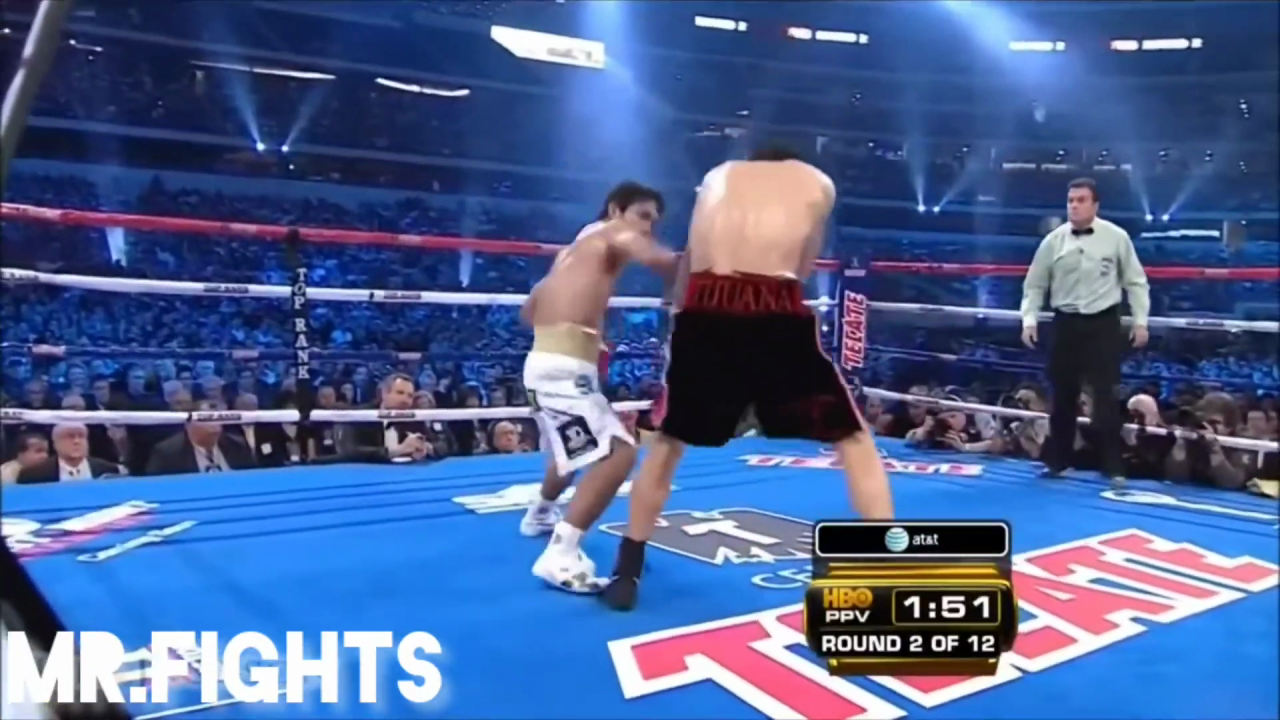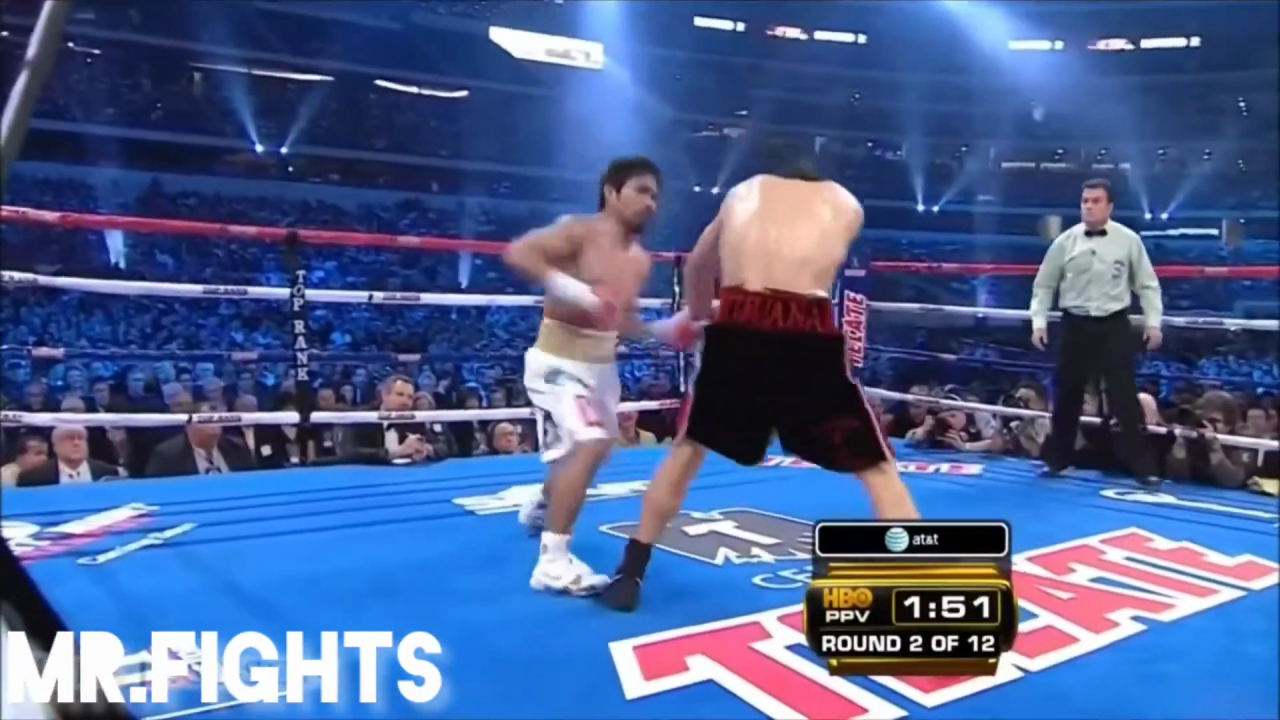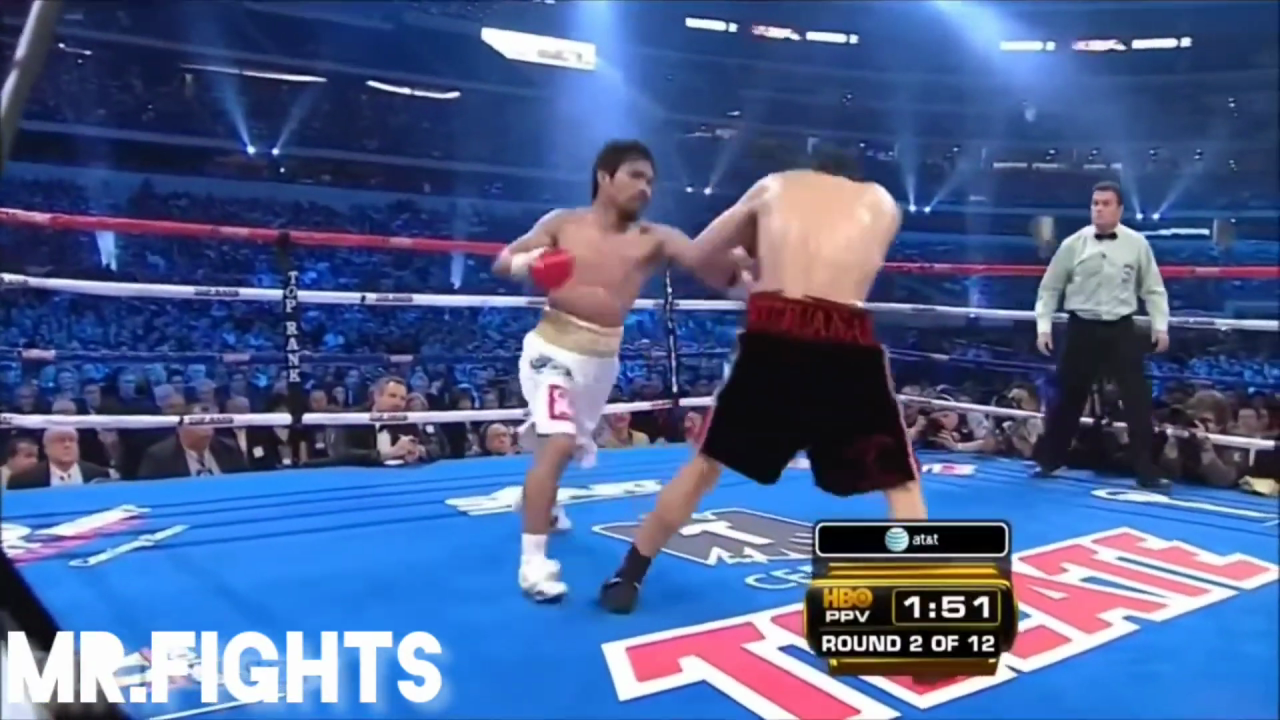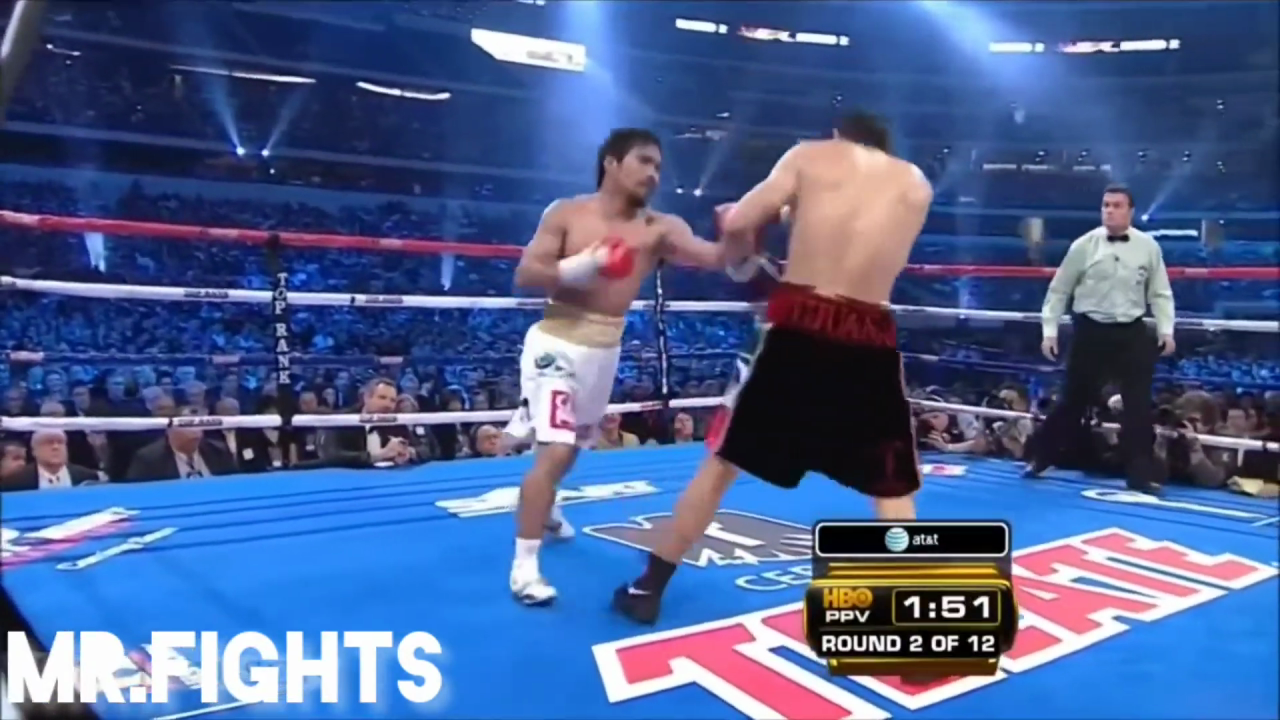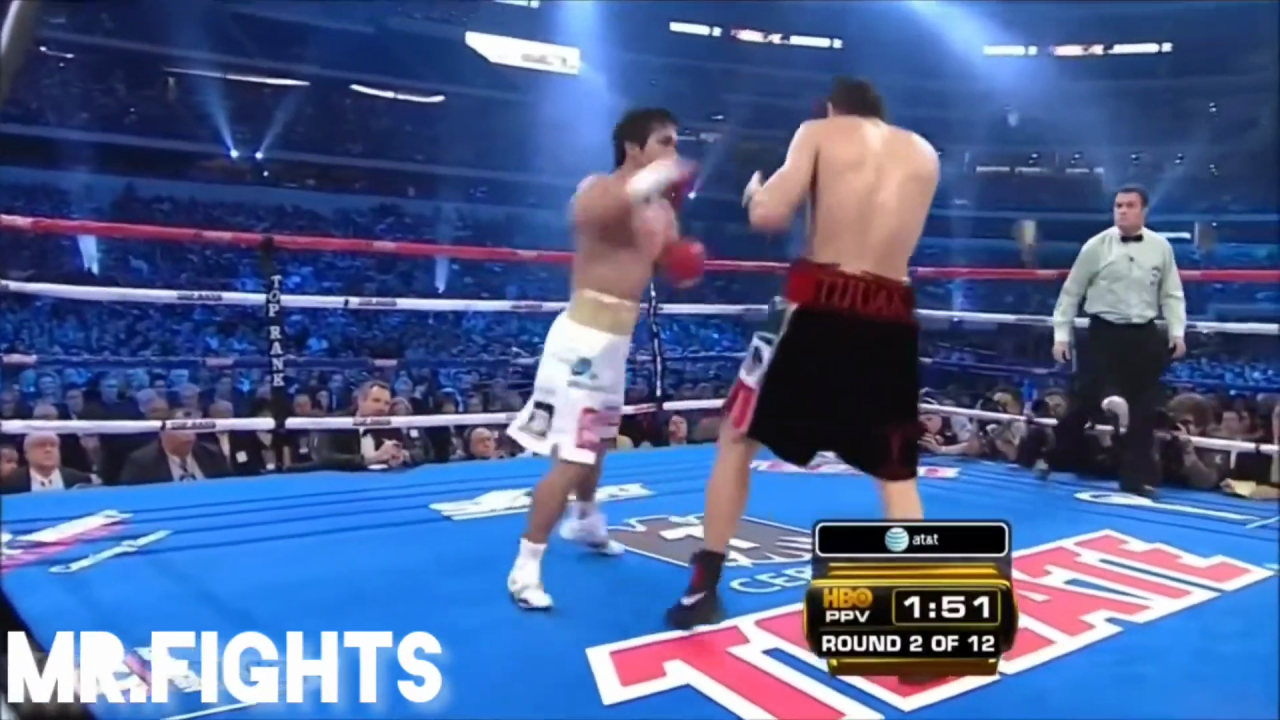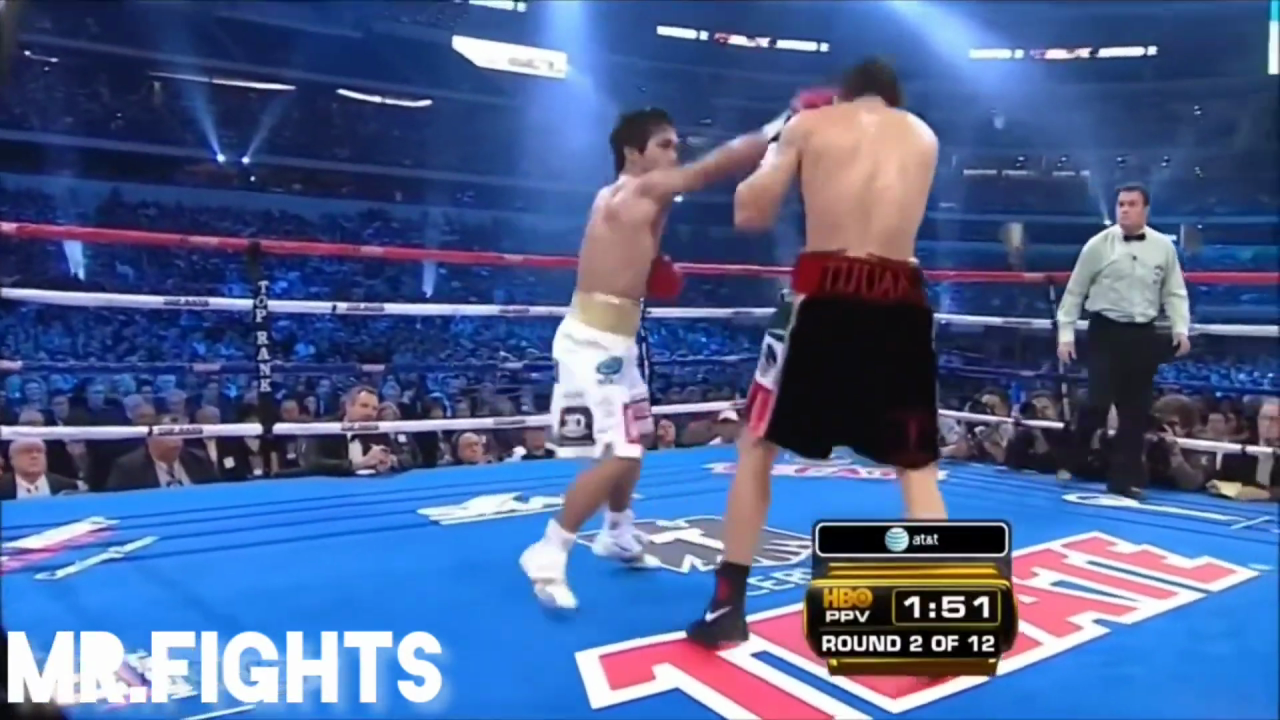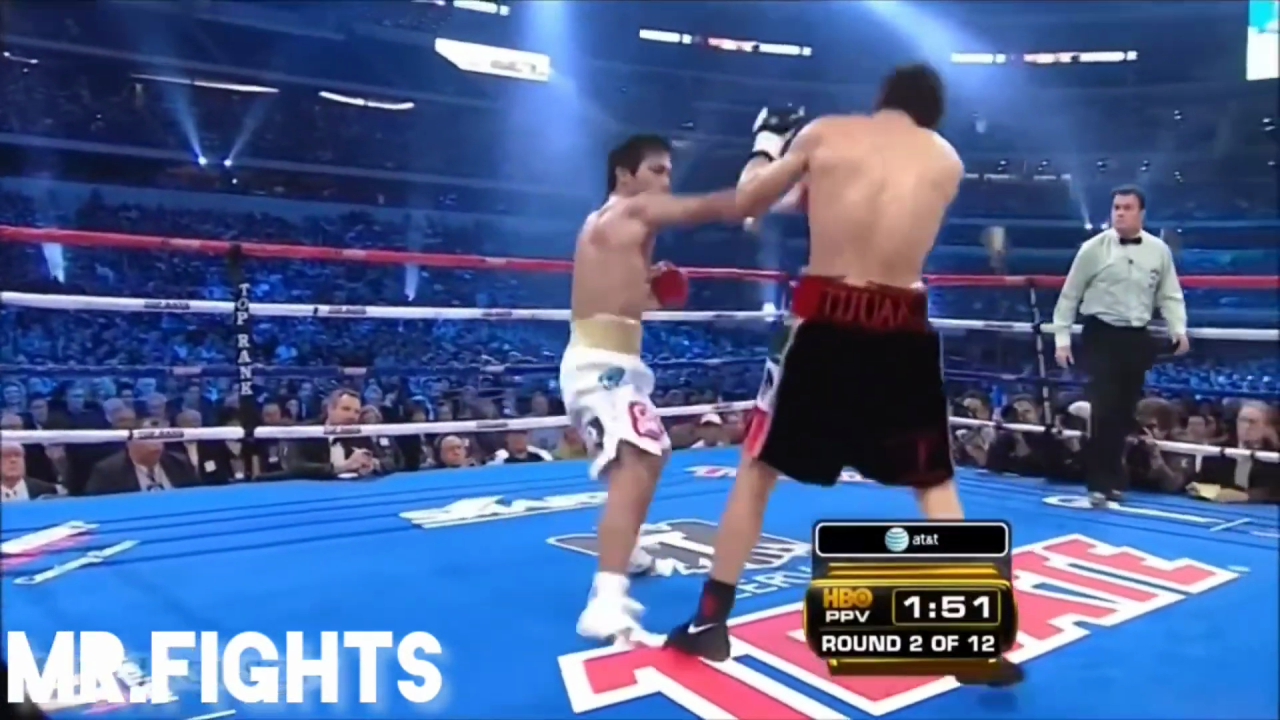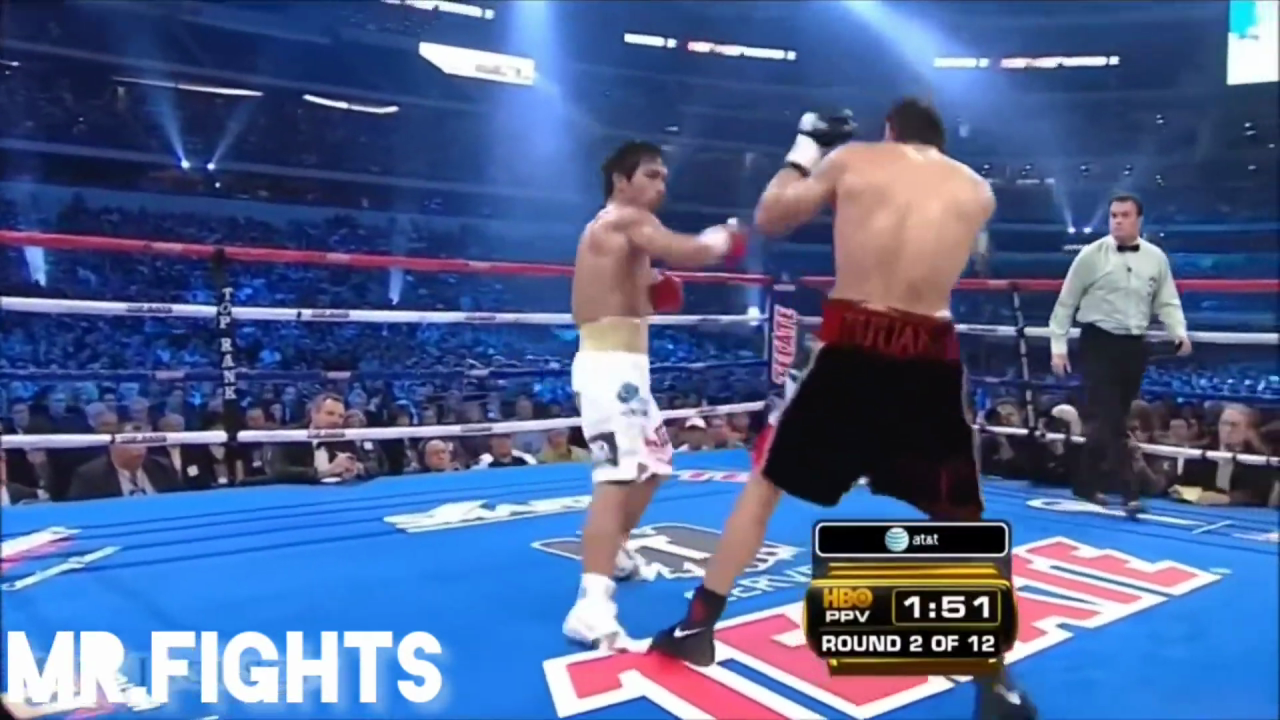
dt=0.1s
person 1, frame 1
left shoulder: (721, 175)
right shoulder: (816, 183)
left elbow: (692, 255)
left hip: (709, 311)
right hip: (781, 311)
left knee: (668, 443)
right knee: (854, 445)
left ankle: (625, 576)
person 1, frame 2
left shoulder: (744, 190)
right shoulder: (846, 205)
left elbow: (697, 263)
left wrist: (697, 315)
left hip: (737, 326)
right hip: (809, 332)
left knee: (687, 450)
right knee: (878, 470)
left ankle: (628, 576)
person 1, frame 3
left shoulder: (777, 187)
right shoulder: (885, 205)
left elbow: (702, 249)
left hip: (774, 336)
right hip: (851, 344)
left knee: (705, 464)
right knee: (900, 487)
left ankle: (629, 581)
person 1, frame 4
left shoulder: (809, 155)
right shoulder: (916, 184)
left elbow: (734, 226)
left wrist: (765, 231)
left hip: (797, 331)
right hip: (870, 343)
left knee: (720, 465)
right knee: (896, 498)
left ankle: (648, 587)
person 1, frame 5
left shoulder: (818, 134)
right shoulder: (925, 156)
left elbow: (768, 216)
left wrist: (760, 186)
left hip: (816, 305)
right hip: (890, 319)
left knee: (738, 440)
right knee: (898, 478)
left ankle: (704, 587)
person 1, frame 6
left shoulder: (814, 124)
right shoulder: (924, 136)
left elbow: (749, 216)
left wrist: (769, 156)
left hip: (825, 295)
right hip: (900, 301)
left knee: (757, 445)
right knee: (918, 469)
left ankle: (728, 602)
person 1, frame 7
left shoulder: (826, 133)
right shoulder: (947, 160)
left elbow: (747, 202)
left wrist: (767, 141)
left hip: (825, 322)
right hip: (903, 328)
left knee: (757, 469)
right knee: (935, 489)
left ankle: (712, 620)
person 1, frame 8
left shoulder: (852, 160)
right shoulder: (975, 191)
left elbow: (769, 219)
left wrist: (805, 151)
left hip: (849, 345)
right hip: (928, 357)
left knee: (764, 484)
right knee: (960, 522)
left ankle: (696, 625)
person 2, frame 1
left shoulder: (580, 254)
right shoulder: (602, 236)
left elbow: (531, 311)
right elbow: (648, 255)
right wrist: (681, 266)
left hip: (570, 368)
right hip: (557, 367)
left knee: (577, 455)
right knee: (619, 455)
left ankle: (544, 511)
right ankle: (559, 554)
person 2, frame 2
left shoulder: (640, 260)
right shoulder: (579, 230)
right elbow: (518, 253)
left wrist: (666, 330)
right wrist: (568, 289)
left hip: (600, 368)
right hip: (557, 365)
left knee: (585, 447)
right knee: (588, 450)
left ankle: (541, 508)
right ankle: (553, 561)
person 2, frame 3
left shoulder: (654, 239)
right shoulder: (560, 223)
left elbow: (710, 266)
right elbow: (504, 260)
right wrist: (523, 264)
left hip: (602, 362)
right hip: (550, 352)
left knee: (570, 450)
right knee: (554, 448)
left ankle: (540, 509)
right ankle: (532, 563)
person 2, frame 4
left shoulder: (659, 228)
right shoulder: (566, 213)
left elbow: (711, 257)
right elbow: (525, 276)
right wrist: (584, 267)
left hip: (603, 354)
right hip: (554, 347)
left knee: (568, 449)
right knee: (554, 452)
left ankle: (543, 510)
right ankle: (525, 566)
person 2, frame 5
left shoulder: (662, 211)
right shoulder: (601, 190)
left elbow: (673, 269)
right elbow: (588, 219)
left wrist: (684, 260)
right wrist: (655, 179)
left hip: (617, 343)
right hip: (582, 343)
left knee: (595, 445)
right knee: (571, 458)
left ankle: (585, 523)
right ankle: (526, 567)
person 2, frame 6
left shoulder: (627, 200)
right shoulder: (639, 191)
right elbow: (716, 165)
left wrist: (652, 274)
right wrist: (776, 131)
left hip: (614, 344)
right hip: (593, 344)
left knee: (635, 442)
right knee: (615, 458)
left ankle: (619, 534)
right ankle: (549, 553)
person 2, frame 7
left shoulder: (611, 222)
right shoulder: (634, 209)
right elbow: (710, 207)
left wrist: (655, 287)
left hip: (621, 363)
right hip: (599, 364)
left knee: (649, 458)
right knee: (636, 465)
left ankle: (625, 551)
right ankle: (605, 606)
person 2, frame 8
left shoulder: (615, 229)
right shoulder: (626, 219)
right elbow: (685, 252)
left wrist: (652, 291)
right wrist: (724, 238)
left hip: (625, 371)
right hip: (610, 370)
left knee: (650, 471)
right knee: (618, 484)
left ankle: (613, 553)
right ankle: (591, 608)
person 3, frame 1
left shoulder: (1116, 237)
right shoulder: (1053, 241)
left elbow: (1136, 281)
right elbow: (1034, 285)
left wrist: (1140, 321)
right wrist: (1029, 320)
left hip: (1103, 323)
right hip: (1067, 324)
left knee: (1105, 395)
right knee: (1064, 395)
left ankle: (1113, 467)
right ankle: (1056, 459)
person 3, frame 2
left shoulder: (1129, 240)
right shoulder: (1065, 242)
left elbow: (1147, 285)
right elbow: (1044, 285)
left wrist: (1153, 323)
right wrist: (1039, 322)
left hip: (1113, 326)
right hip: (1075, 326)
left knee: (1124, 396)
right knee: (1067, 396)
left ankle: (1142, 468)
right ankle: (1057, 458)
person 3, frame 3
left shoulder: (1138, 244)
right shoulder: (1074, 244)
left elbow: (1153, 289)
right elbow: (1050, 287)
left wrist: (1160, 326)
right wrist: (1044, 326)
left hip: (1122, 330)
right hip: (1083, 330)
left knee: (1137, 401)
right knee: (1068, 397)
left ankle: (1148, 472)
right ankle: (1047, 459)
person 3, frame 4
left shoulder: (1148, 246)
right shoulder: (1084, 246)
left elbow: (1160, 293)
right elbow: (1058, 290)
left wrist: (1165, 330)
right wrist: (1049, 331)
left hip: (1131, 333)
right hip: (1091, 331)
left knee: (1139, 405)
right knee: (1073, 400)
left ankle: (1142, 474)
right ankle: (1041, 457)
person 3, frame 5
left shoulder: (1161, 247)
right shoulder: (1097, 247)
left elbow: (1172, 294)
right elbow: (1071, 292)
left wrist: (1177, 331)
right wrist: (1061, 335)
left hip: (1143, 335)
right hip: (1104, 333)
left knee: (1145, 408)
right knee: (1084, 401)
left ankle: (1136, 476)
person 3, frame 6
left shoulder: (1164, 246)
right shoulder: (1099, 245)
left elbow: (1175, 293)
right elbow: (1074, 292)
left wrist: (1180, 329)
right wrist: (1066, 335)
left hip: (1143, 334)
right hip: (1105, 331)
left knee: (1136, 410)
right knee: (1097, 402)
left ankle: (1124, 477)
person 3, frame 7
left shoulder: (1159, 250)
right shoulder: (1094, 248)
left elbow: (1169, 296)
right elbow: (1069, 296)
left wrist: (1179, 329)
right wrist: (1062, 339)
left hip: (1137, 338)
right hip: (1101, 335)
left knee: (1122, 412)
right knee: (1105, 408)
left ankle: (1105, 479)
right ankle: (1098, 483)
person 3, frame 8
left shoulder: (1156, 258)
right shoulder: (1091, 255)
left elbow: (1167, 303)
right elbow: (1066, 303)
left wrist: (1179, 332)
right wrist: (1058, 347)
left hip: (1133, 345)
right hip: (1098, 343)
left knee: (1114, 419)
right knee: (1107, 416)
left ankle: (1085, 482)
right ankle: (1128, 492)
